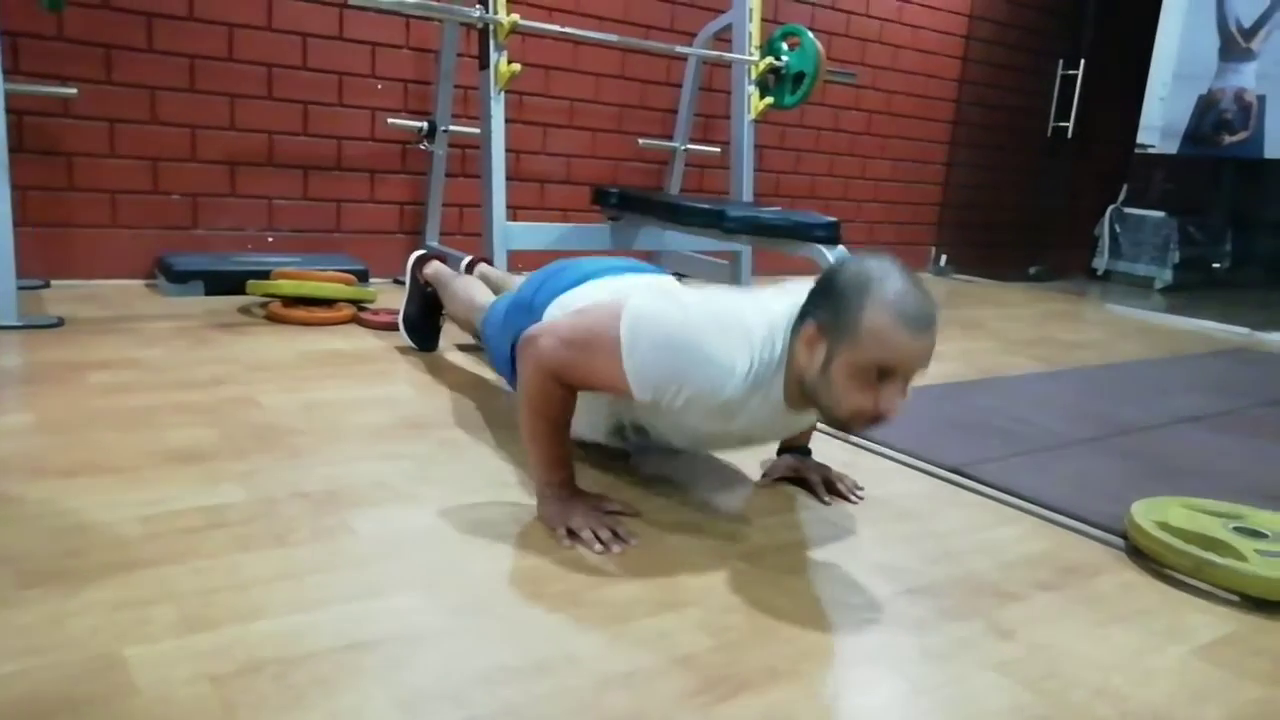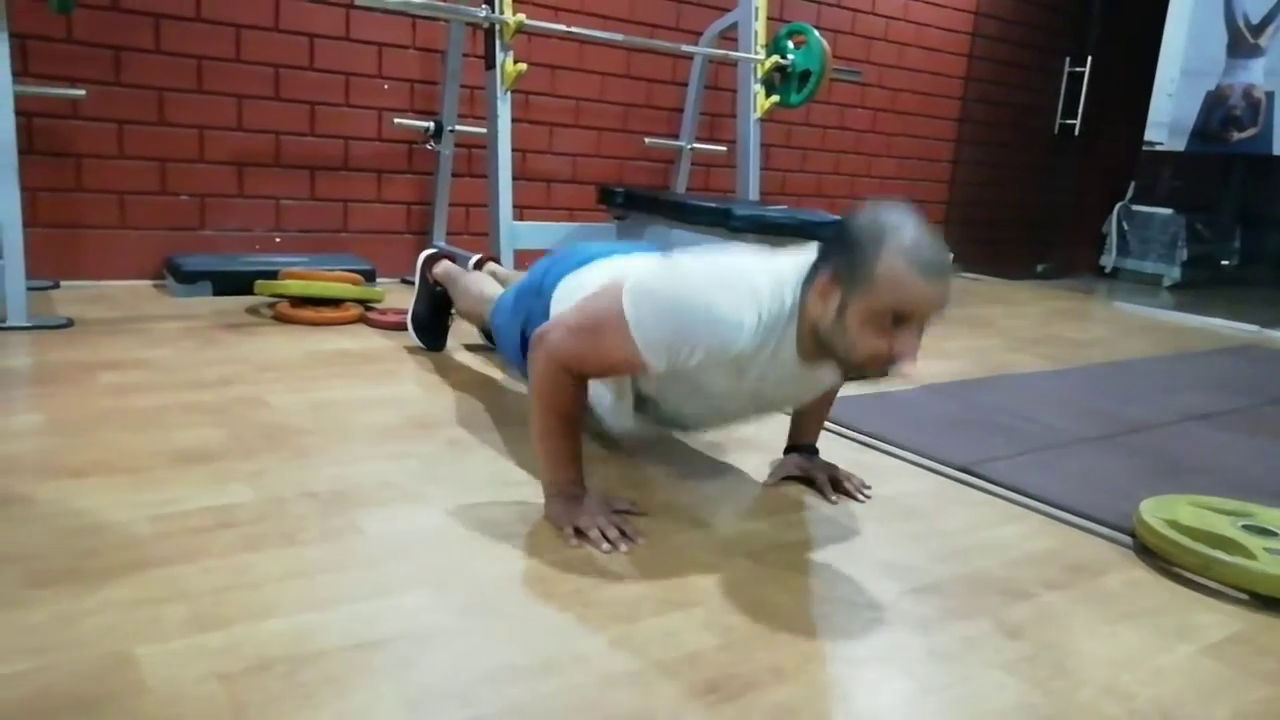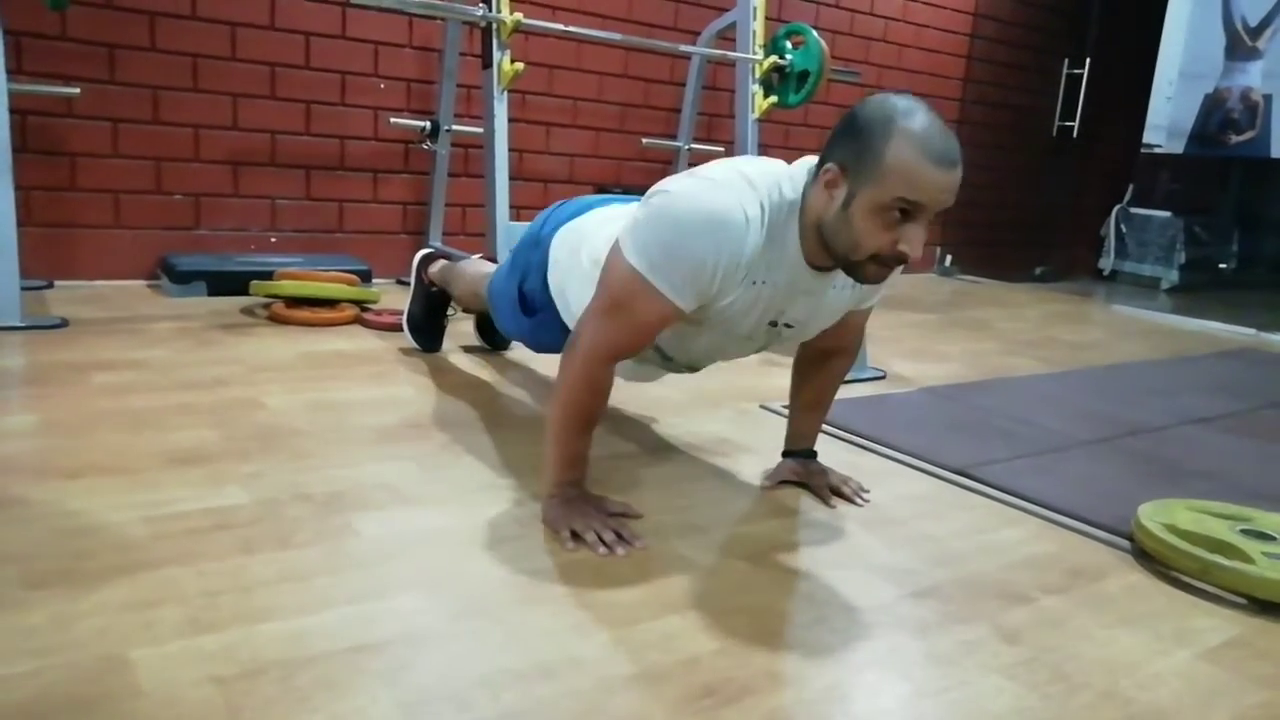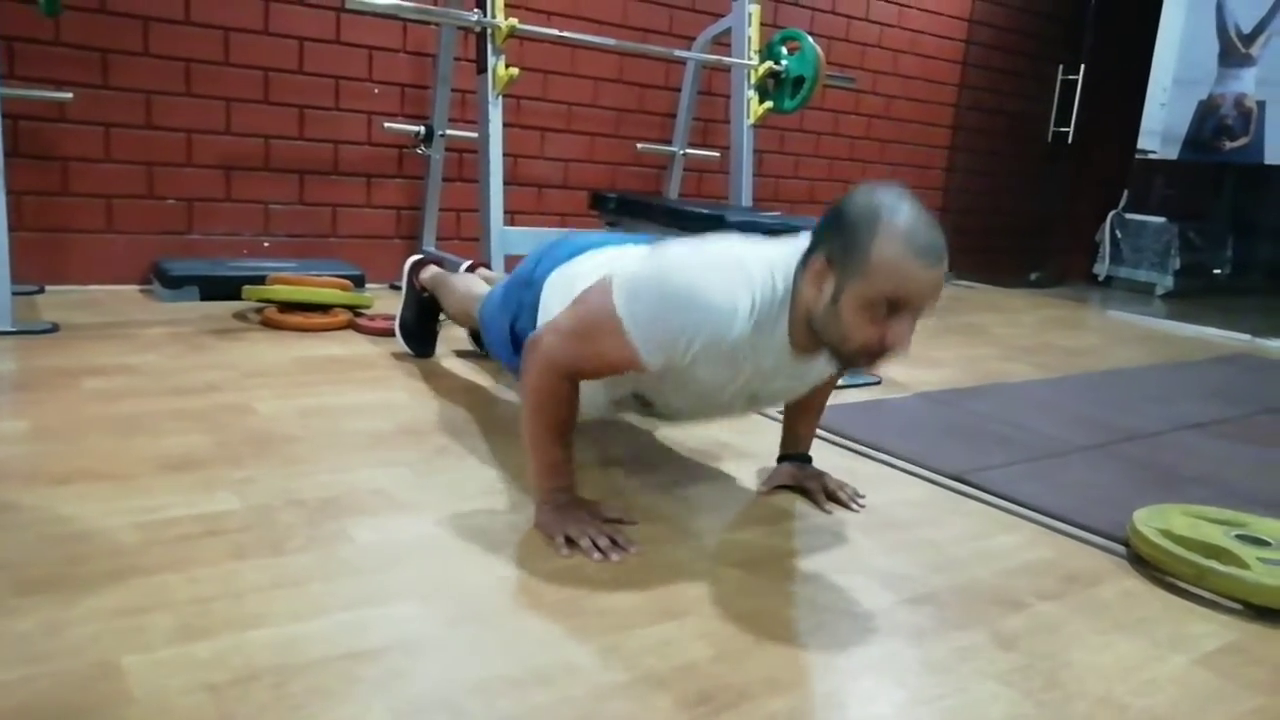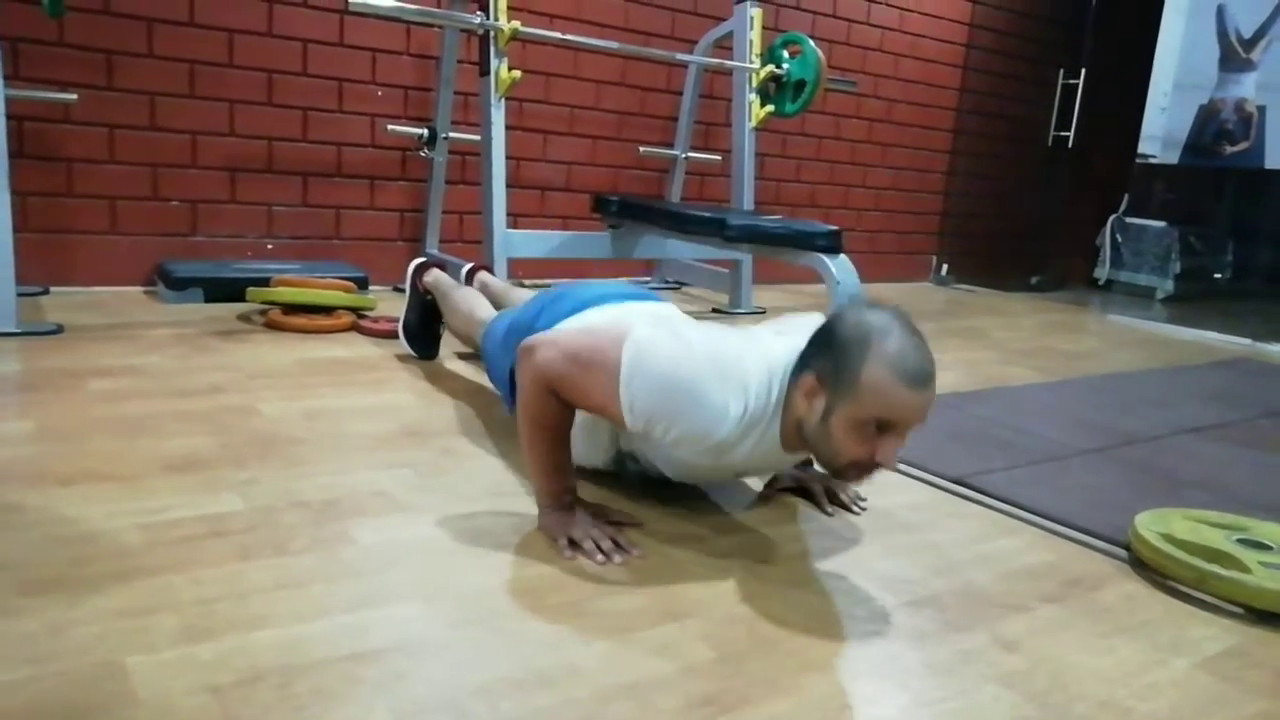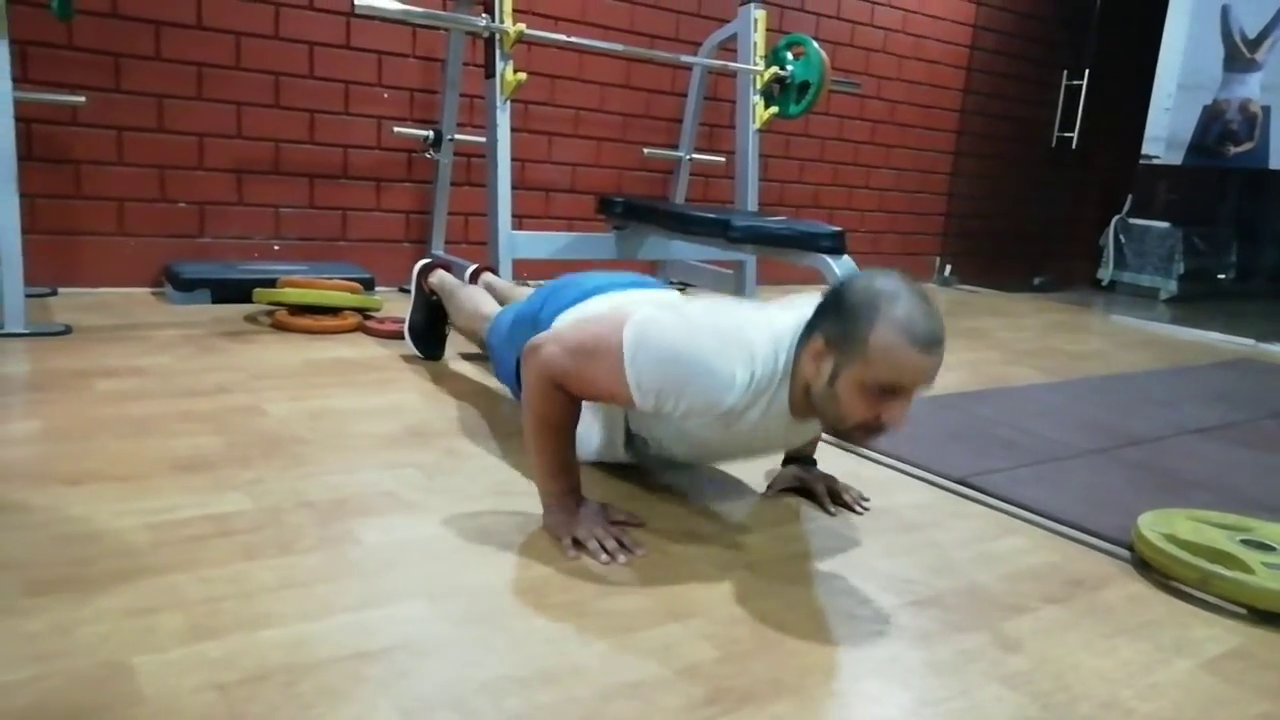
dt=0.3s
person 1, frame 1
left shoulder: (836, 329)
right shoulder: (714, 358)
right elbow: (541, 351)
left wrist: (794, 449)
right wrist: (555, 494)
left hip: (639, 292)
right hip: (562, 310)
right knee: (491, 319)
left ankle: (482, 270)
right ankle: (433, 273)
person 1, frame 2
left shoulder: (846, 307)
right shoulder: (722, 315)
right elbow: (554, 347)
left wrist: (802, 448)
right wrist: (564, 493)
left hip: (648, 278)
right hip: (571, 288)
right knee: (501, 313)
left ankle: (491, 270)
right ankle: (442, 271)
person 1, frame 3
left shoulder: (869, 243)
right shoulder: (716, 221)
left elbow: (831, 346)
right elbow: (593, 350)
left wrist: (800, 453)
right wrist: (564, 493)
left hip: (644, 254)
right hip: (568, 250)
right knee: (502, 304)
left ankle: (480, 267)
right ankle: (439, 273)
person 1, frame 4
left shoulder: (851, 303)
right shoulder: (709, 301)
right elbow: (549, 355)
left wrist: (795, 457)
right wrist: (555, 499)
left hip: (632, 273)
right hip: (561, 284)
right knee: (486, 312)
left ankle: (481, 272)
right ankle: (429, 278)
person 1, frame 5
left shoulder: (837, 363)
right shoulder: (713, 402)
right elbow: (540, 360)
left wrist: (798, 461)
right wrist: (556, 504)
left hip: (640, 315)
right hip: (562, 333)
right knee: (491, 330)
left ankle: (480, 277)
right ankle: (433, 281)
person 1, frame 6
left shoulder: (836, 343)
right shoulder: (718, 372)
right elbow: (545, 358)
left wrist: (799, 457)
right wrist: (562, 503)
left hip: (645, 305)
right hip: (568, 321)
right knee: (497, 327)
left ankle: (484, 278)
right ankle: (437, 281)
